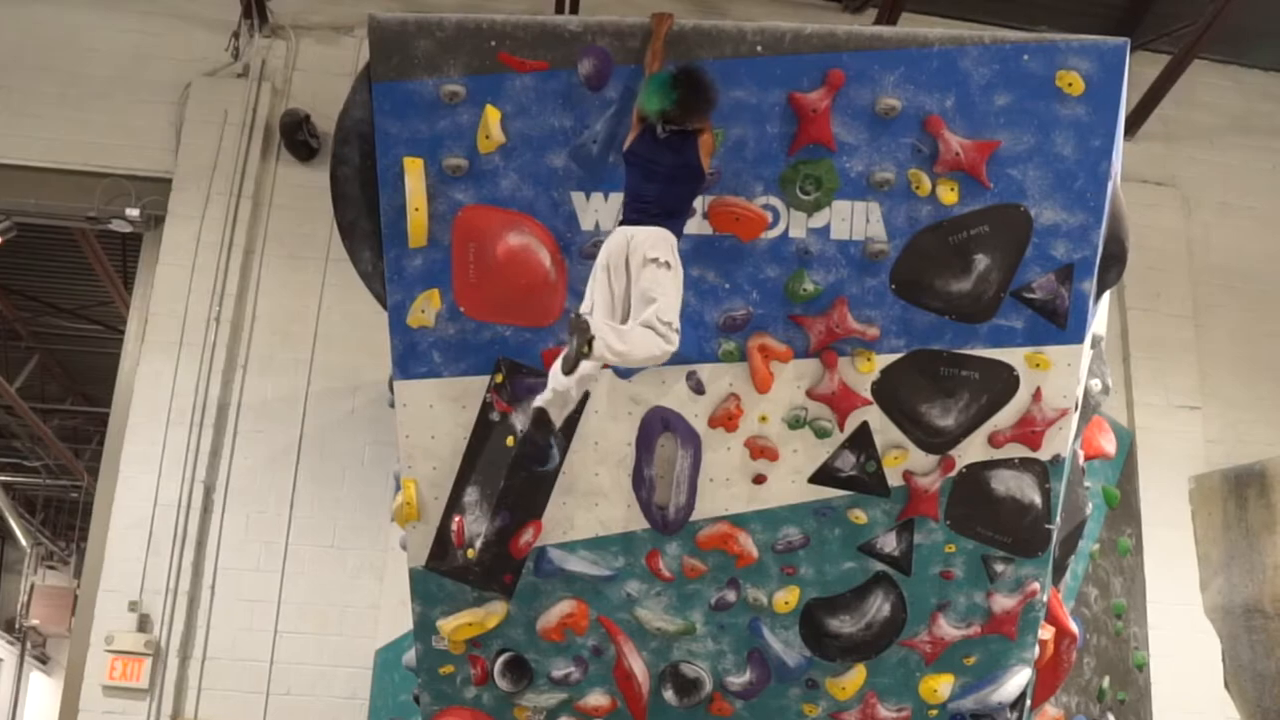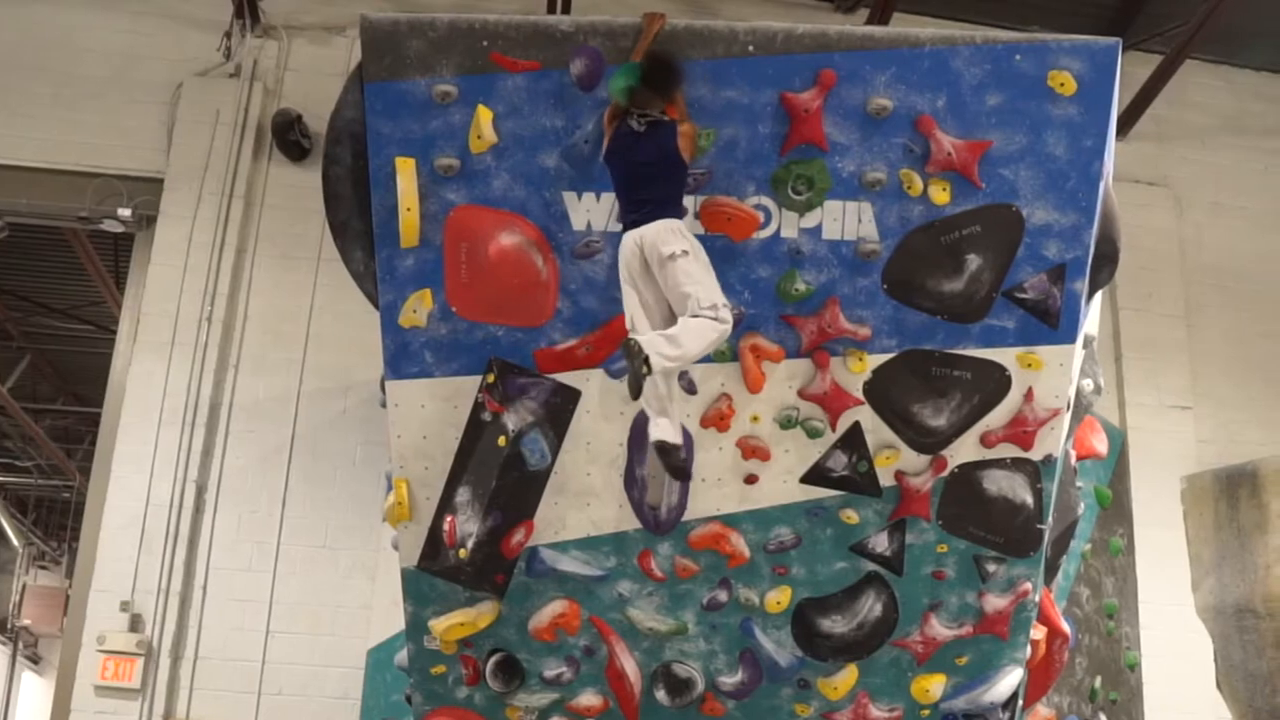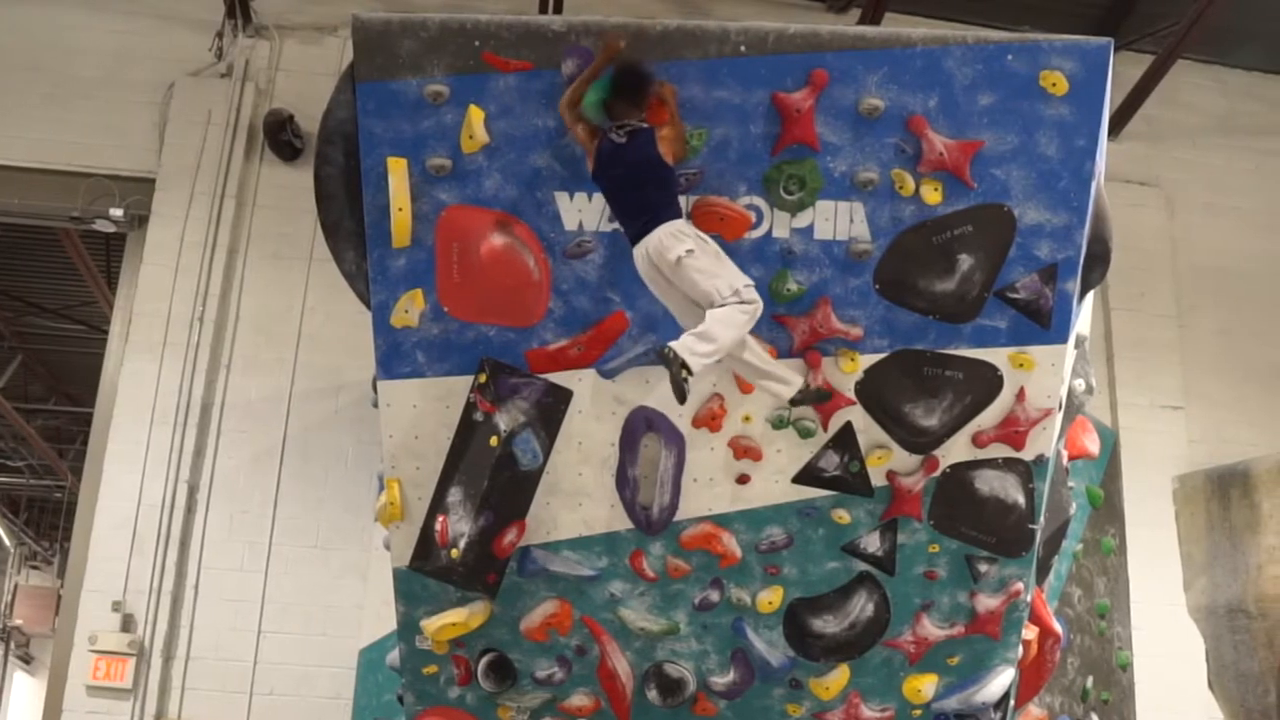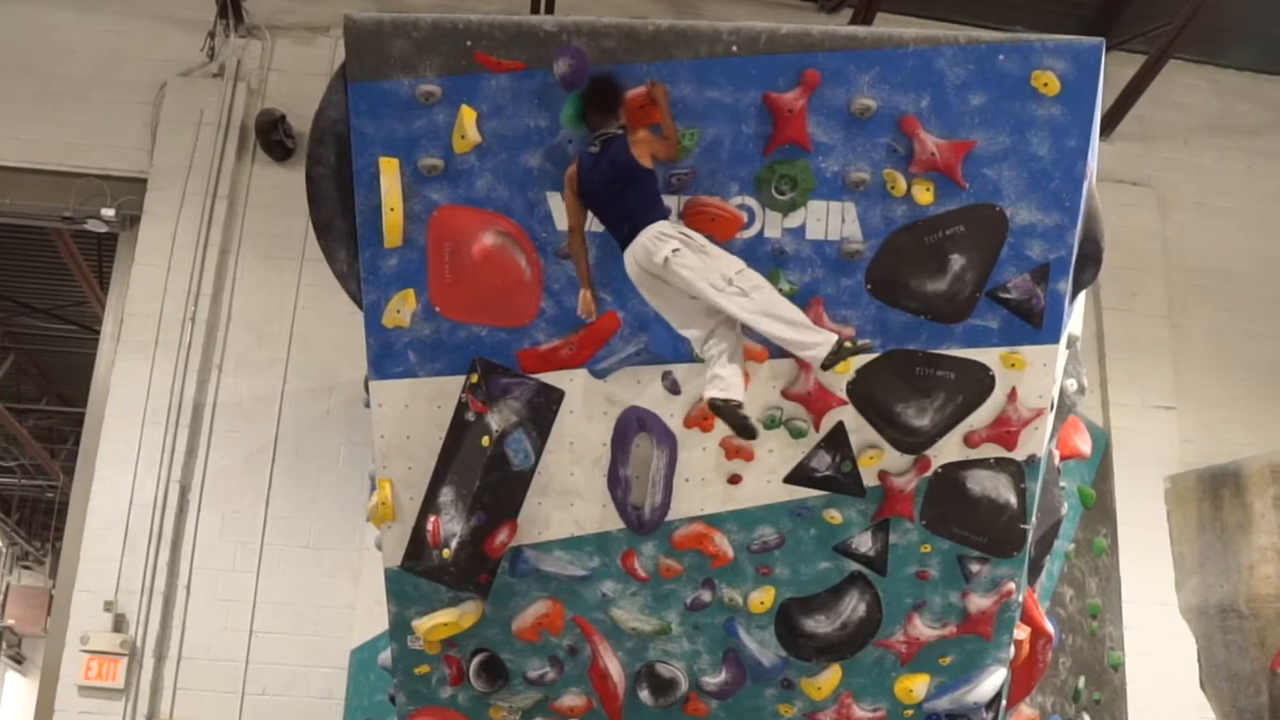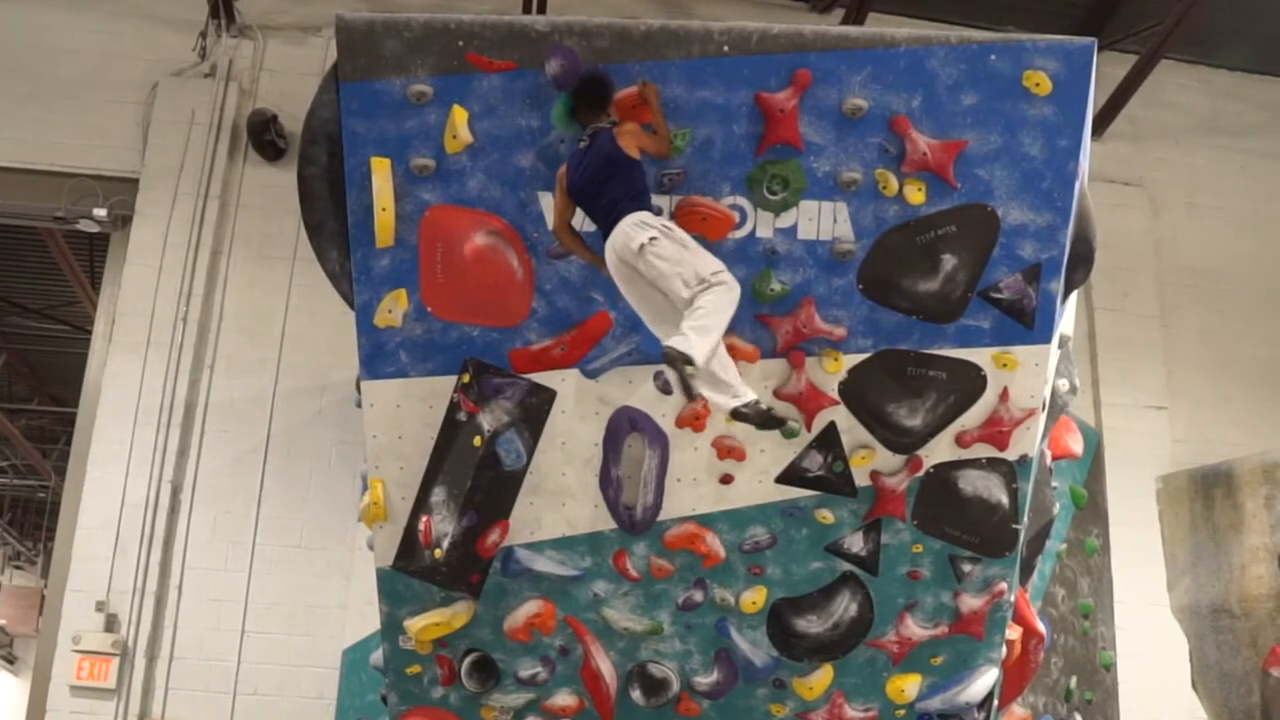
dt=0.5s
person 1, frame 1
left shoulder: (640, 131)
right shoulder: (703, 142)
left elbow: (649, 79)
left wrist: (658, 34)
right wrist: (697, 115)
left hip: (619, 239)
right hip: (658, 242)
left knee: (597, 334)
right knee: (658, 338)
left ankle: (549, 406)
right ankle: (592, 334)
person 1, frame 2
left shoulder: (614, 128)
right shoulder: (680, 132)
left elbow: (624, 88)
right wrist: (679, 113)
left hip: (630, 243)
right hip: (668, 234)
left knee: (656, 349)
right knee: (713, 321)
left ankle: (666, 438)
right ankle: (646, 351)
person 1, frame 3
left shoulder: (594, 146)
right shoulder: (662, 137)
left elbow: (566, 107)
right elbow: (681, 151)
left wrist: (601, 62)
right wrist: (672, 105)
left hip: (642, 252)
right hip: (673, 237)
left knee: (713, 330)
right knee: (744, 301)
left ankle: (790, 387)
right ankle: (684, 355)
person 1, frame 4
left shoulder: (575, 172)
right shoulder: (636, 140)
left elbow: (575, 231)
right elbow: (672, 150)
left wrist: (585, 287)
right wrist: (662, 105)
left hip: (634, 260)
right hip: (659, 239)
left knee: (717, 321)
right knee: (744, 286)
left ankle: (723, 393)
right ankle: (823, 346)
person 1, frame 5
left shoulder: (568, 170)
right shoulder: (625, 132)
left elbow: (561, 229)
right elbow: (664, 147)
left wrist: (603, 263)
right wrist: (654, 105)
left hip: (613, 250)
right hip: (641, 229)
left knee: (683, 327)
right knee: (719, 285)
left ankle: (738, 399)
right ankle: (685, 351)
